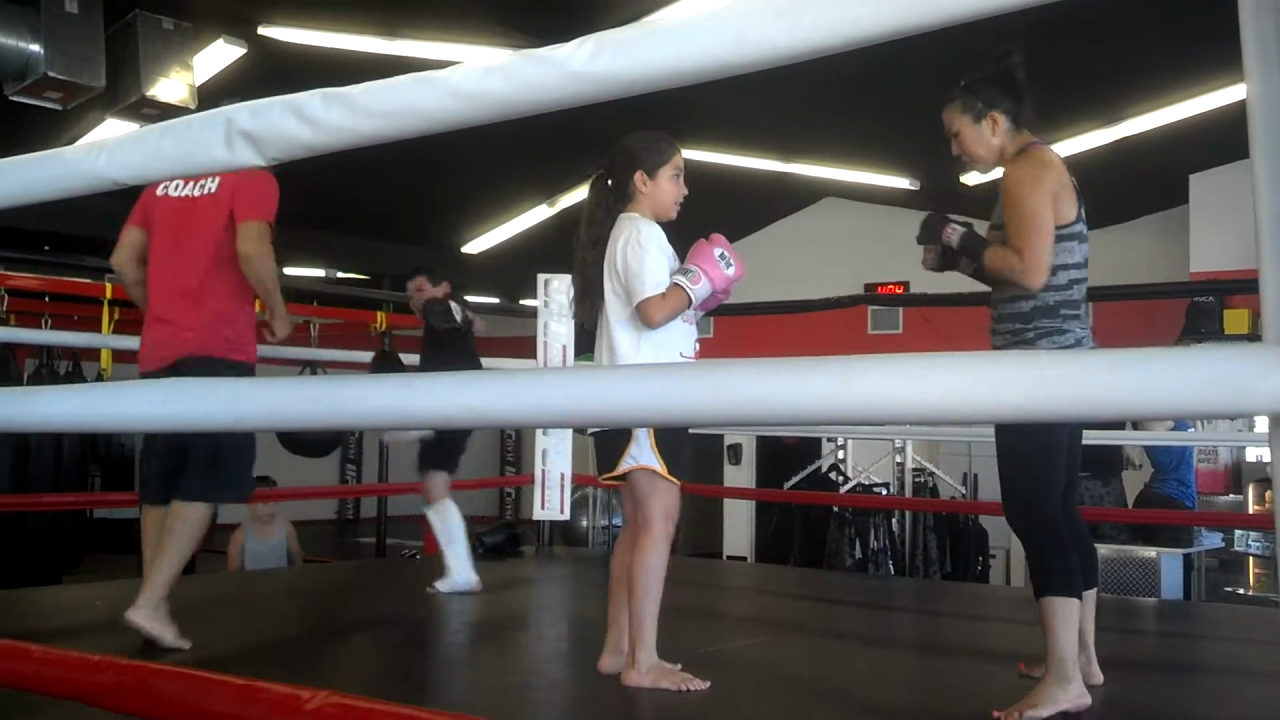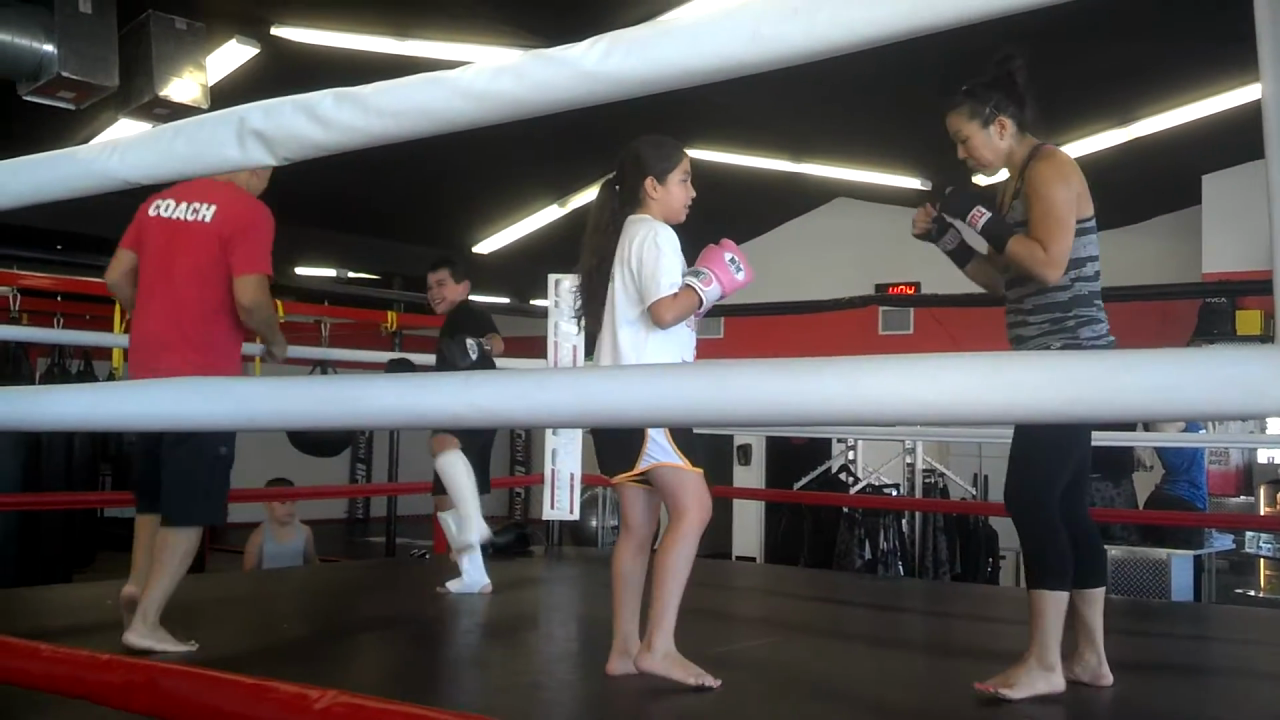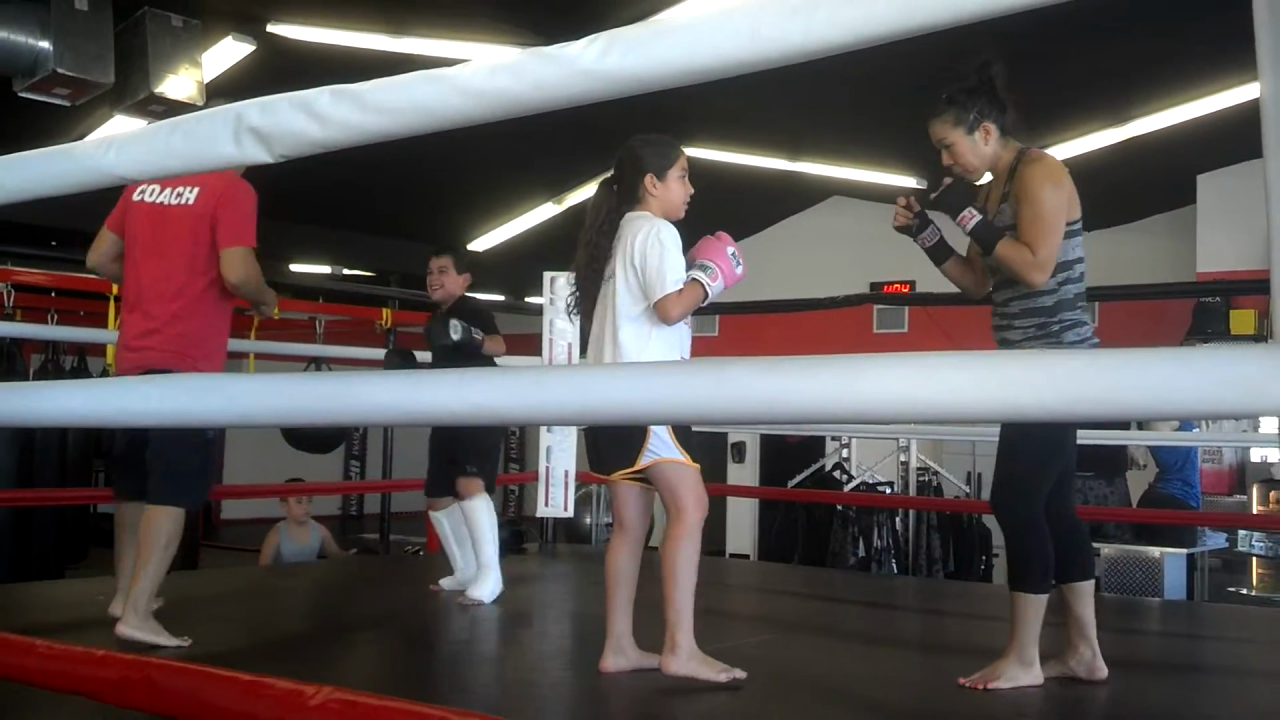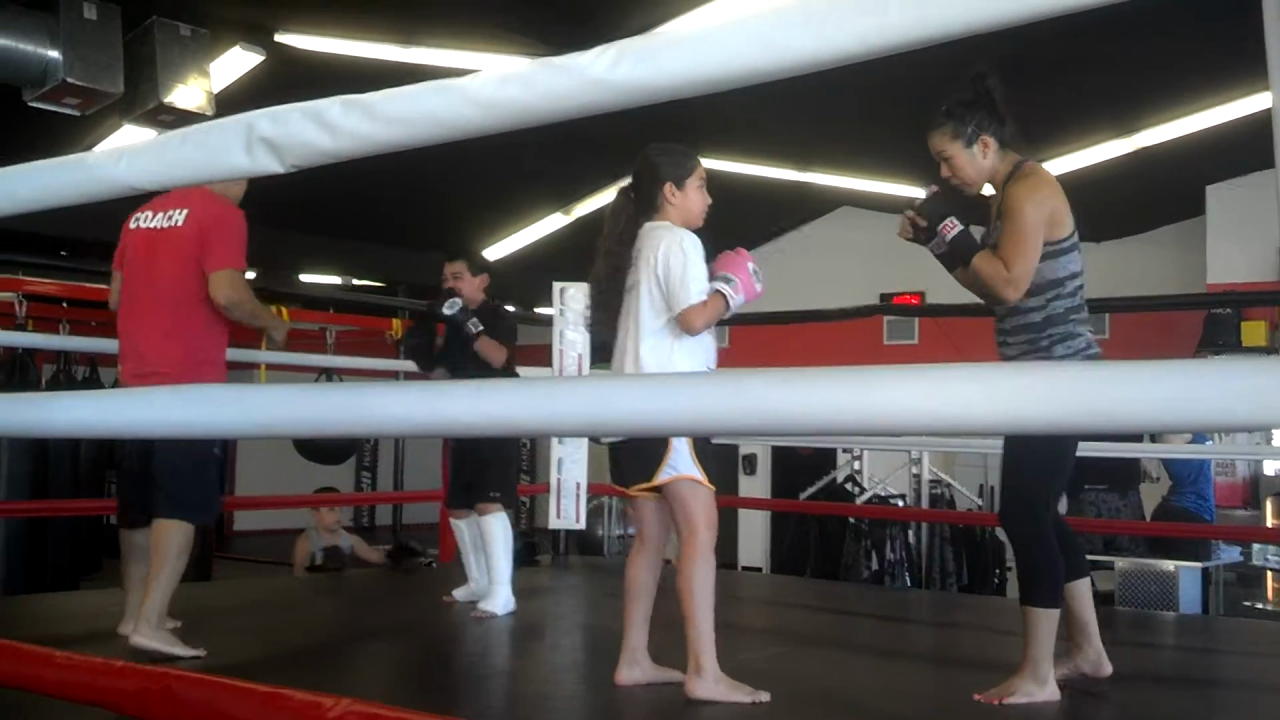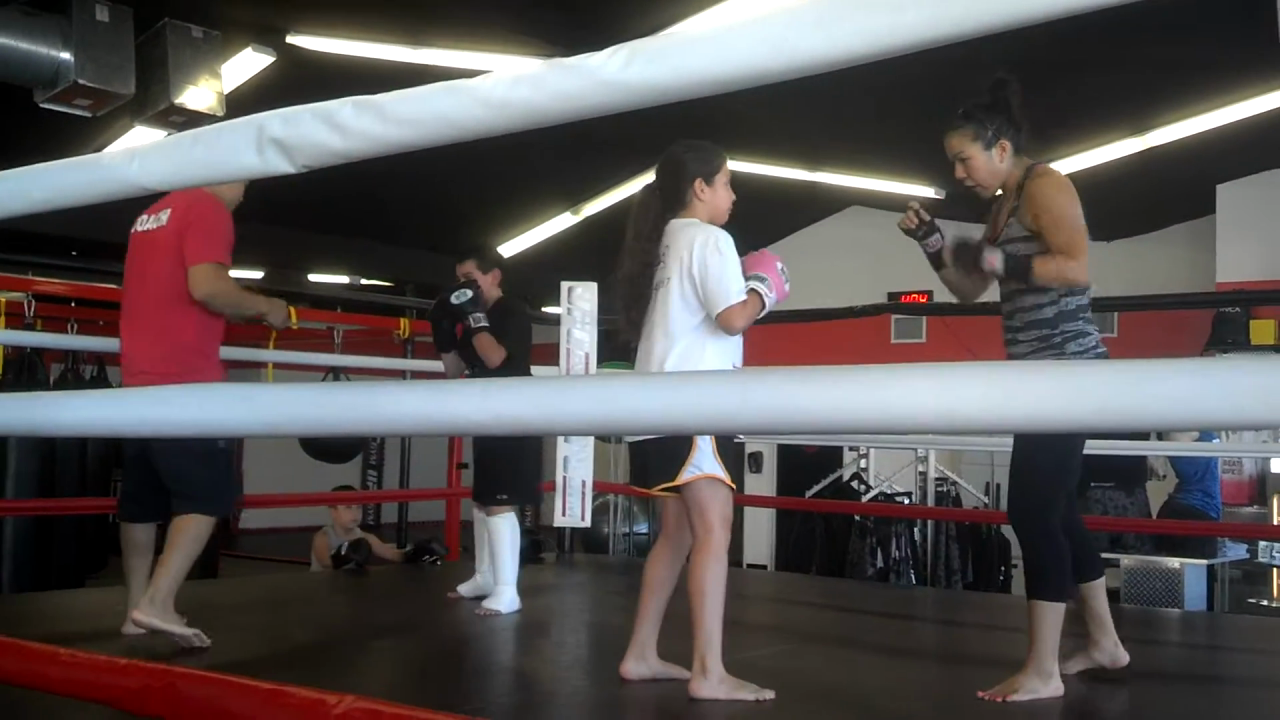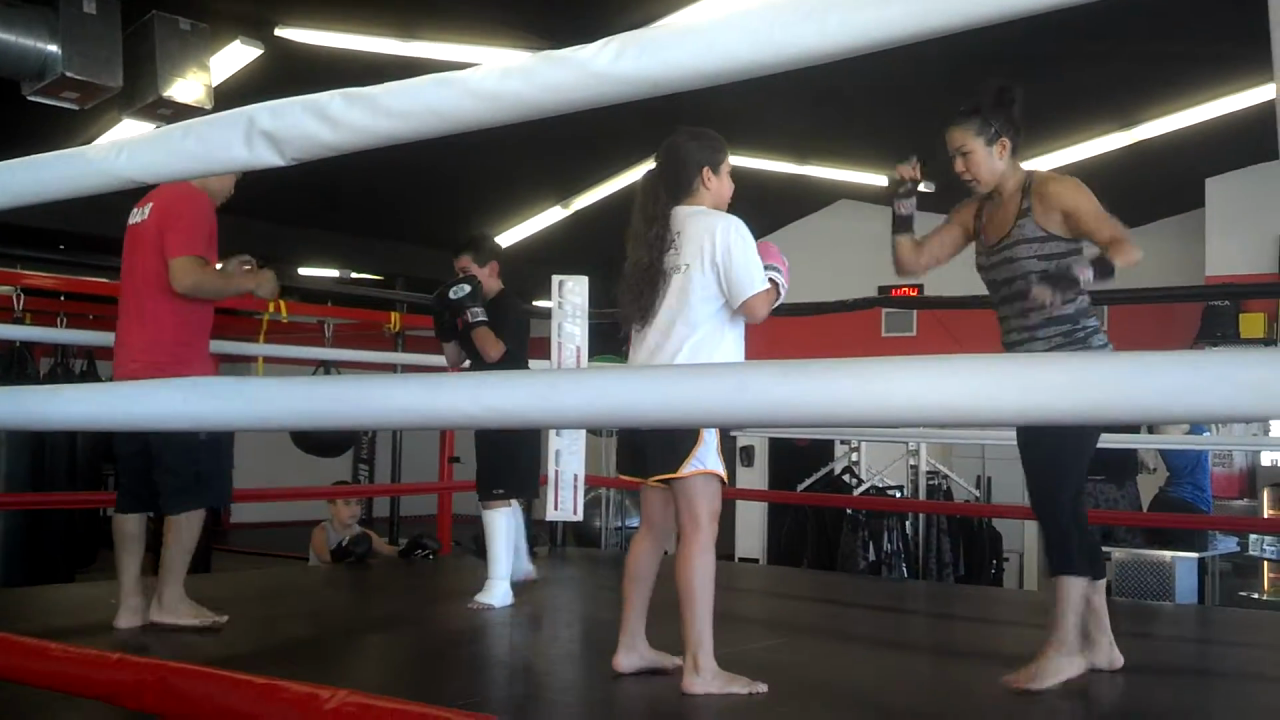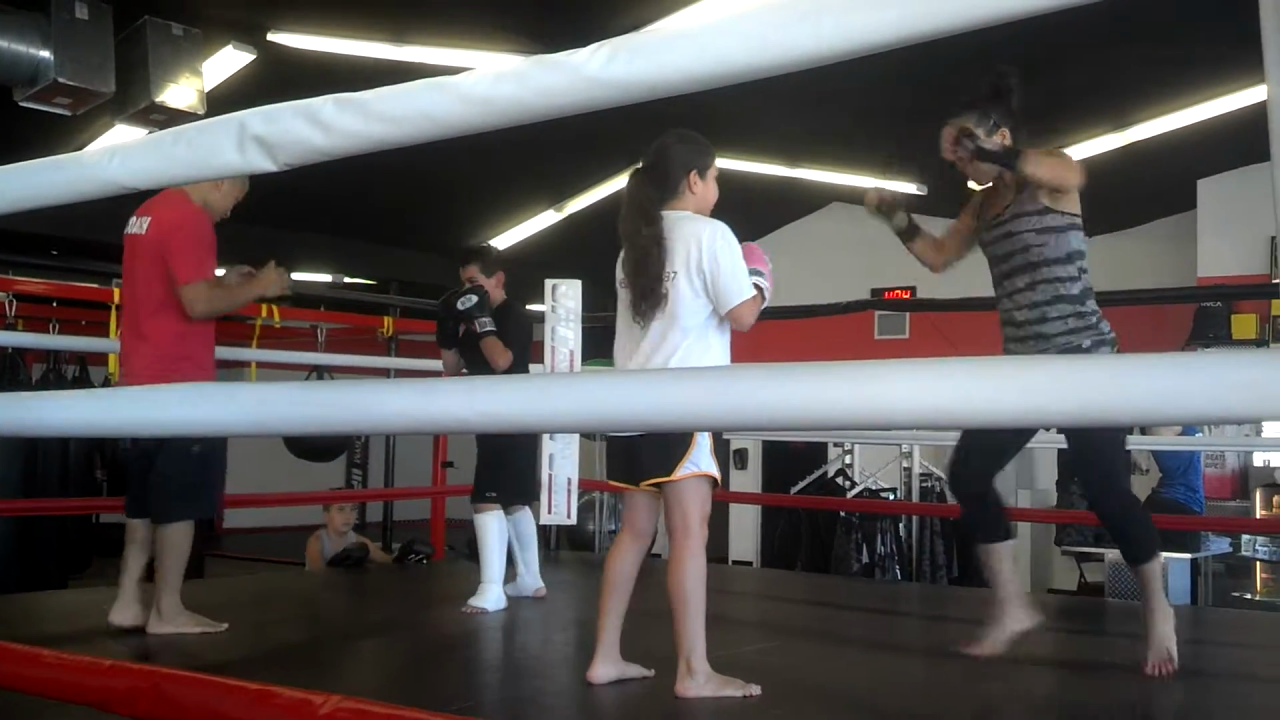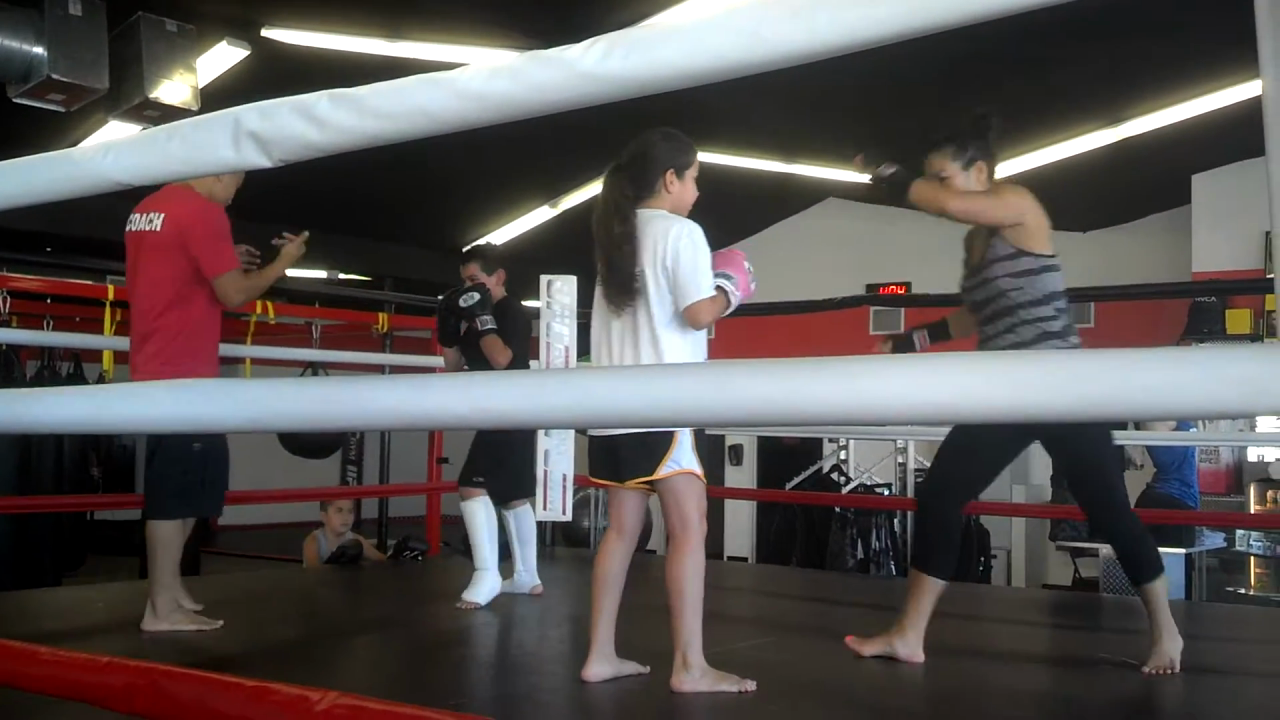
dt=0.2s
person 1, frame 1
left shoulder: (1027, 169)
right shoulder: (1041, 171)
left elbow: (1031, 273)
left wrist: (960, 236)
right wrist: (960, 257)
left knee: (1030, 509)
right knee: (1057, 508)
right ankle: (1082, 655)
person 1, frame 2
left shoulder: (1050, 168)
right shoulder: (1015, 185)
left elbow: (1049, 266)
right elbow: (1000, 280)
left wrist: (980, 216)
right wrist: (946, 237)
left hip: (1071, 360)
left knee: (1030, 500)
right knee: (1066, 506)
left ankle: (1044, 663)
right ankle: (1090, 656)
person 1, frame 3
left shoulder: (1040, 173)
right shoulder: (997, 189)
left elbow: (1035, 271)
right elbow: (977, 283)
left wrist: (968, 215)
right wrist: (925, 234)
left knee: (1015, 501)
right knee: (1050, 504)
left ankle: (1023, 658)
right ankle: (1084, 650)
person 1, frame 4
left shoulder: (1029, 187)
right shoulder: (1007, 196)
left elbow: (1010, 287)
right elbow: (990, 287)
left wrist: (954, 227)
right wrist: (935, 241)
left hip: (1055, 373)
left knee: (1024, 515)
right knee: (1039, 512)
left ankle: (1038, 675)
right ankle: (1087, 648)
person 1, frame 5
left shoulder: (1045, 187)
right shoulder: (1003, 209)
left elbow: (1075, 267)
right elbow: (967, 291)
left wrist: (989, 258)
right wrist: (928, 239)
left knee: (1032, 512)
right knee: (1054, 511)
left ankle: (1042, 671)
right ankle: (1104, 642)
person 1, frame 6
left shoulder: (1053, 191)
right shoulder: (973, 213)
left elbow: (1128, 249)
right elbow: (908, 262)
left wrist: (1072, 278)
right wrist: (903, 200)
left hip: (1078, 366)
left knee: (1053, 498)
right knee: (1060, 503)
left ankle: (1061, 647)
right ankle: (1098, 642)
person 1, frame 7
left shoulder: (1052, 175)
right shoulder: (985, 200)
left elbow: (1070, 175)
right elbow: (939, 256)
left wrist: (984, 149)
right wrist: (897, 218)
left hip: (1082, 355)
right hip: (1025, 364)
left knee: (1103, 488)
right knee: (967, 472)
left ankle: (1159, 617)
right ankle: (1011, 606)
person 1, frame 8
left shoulder: (1020, 211)
right shoulder: (974, 240)
left elbow: (943, 201)
left wrist: (892, 176)
right wrist: (917, 339)
left knee: (1105, 510)
right knee: (938, 498)
left ankle: (1164, 630)
right ankle: (909, 635)
person 2, frame 1
left shoulder: (627, 234)
right shoulder: (641, 232)
right elbow: (654, 311)
left wrist: (703, 294)
right wrist: (702, 277)
left knee: (641, 525)
right knee: (657, 523)
left ankle: (618, 648)
right ankle: (643, 660)
person 2, frame 2
left shoulder: (627, 236)
right shoulder: (655, 235)
right elbow: (667, 312)
left wrist: (705, 291)
right wrist: (710, 281)
left knee: (638, 525)
right knee: (693, 510)
left ankle: (625, 649)
right ankle: (658, 646)
person 2, frame 3
left shoulder: (621, 235)
right shoulder: (656, 231)
right elbow: (670, 307)
left wrist: (699, 279)
right wrist: (711, 275)
left knee: (631, 522)
right knee: (689, 509)
left ankle: (619, 646)
right ankle: (682, 646)
person 2, frame 4
left shoulder: (639, 246)
right shoulder: (678, 241)
right elbow: (695, 318)
left wrist: (717, 291)
right wrist: (733, 287)
left knee: (652, 536)
right knee: (699, 529)
left ankle: (634, 659)
right ankle: (705, 671)
person 2, frame 5
left shoulder: (660, 244)
right shoulder: (709, 239)
right elbow: (733, 318)
left wrist: (744, 289)
right wrist: (765, 287)
left knee: (675, 535)
right knee: (712, 531)
left ankle: (641, 653)
right ankle: (709, 672)
person 2, frame 6
left shoulder: (656, 233)
right shoulder: (723, 228)
right elbow: (755, 307)
right wrist: (777, 276)
left knee: (656, 525)
right knee: (699, 527)
left ankle: (632, 643)
right ankle: (702, 667)
person 2, frame 7
left shoulder: (637, 240)
right shoulder: (708, 233)
right elbow: (739, 316)
right wrist: (761, 280)
left knee: (636, 530)
right knee: (690, 532)
left ankle: (606, 656)
right ankle: (693, 670)
person 2, frame 8
left shoulder: (618, 237)
right shoulder: (680, 233)
right elbow: (696, 313)
right wrist: (731, 287)
left knee: (623, 527)
right knee: (689, 528)
left ankle: (601, 654)
right ankle: (691, 665)
person 3, frame 1
left shoulder: (164, 186)
right shoulder: (254, 182)
left elbow: (123, 261)
right elbow: (252, 247)
right wrist: (278, 313)
left hip: (160, 353)
right hip: (218, 351)
left knee: (161, 484)
right knee: (208, 482)
left ankle: (150, 596)
right ankle: (150, 602)
person 3, frame 2
left shoulder: (159, 201)
right shoulder: (247, 211)
left elbow: (116, 274)
right elbow: (249, 300)
right wrist: (274, 336)
left hip: (146, 371)
right hip: (201, 379)
left knee: (153, 491)
right knee: (189, 507)
left ankle: (138, 582)
right ankle: (144, 621)
person 3, frame 3
left shoulder: (144, 186)
right shoulder: (233, 191)
left elbow: (98, 259)
right elbow: (236, 272)
right wrist: (265, 298)
left hip: (135, 356)
right hip: (189, 361)
left knee: (134, 481)
right knee: (171, 489)
left ankle: (126, 594)
right ankle: (136, 615)
person 3, frame 4
left shoulder: (144, 213)
right shoulder: (222, 213)
left elbow: (116, 298)
right elbow: (225, 294)
right wrist: (269, 323)
left hip: (137, 382)
right hip: (190, 383)
left knee: (138, 503)
right knee: (182, 504)
left ankle: (135, 612)
right ankle: (149, 622)
person 3, frame 5
left shoulder: (150, 215)
right shoulder: (208, 210)
right elbow: (205, 286)
left wrist: (239, 302)
right wrist: (263, 307)
left hip: (139, 381)
right hip: (185, 381)
left knee: (141, 502)
right knee: (204, 498)
left ankle: (138, 606)
right ankle: (155, 603)
person 3, frame 6
left shoulder: (152, 203)
right shoulder: (191, 203)
right elbow: (185, 279)
left wrist: (223, 275)
right wrist: (249, 283)
left hip: (134, 373)
right hip: (177, 372)
left knee: (137, 494)
right knee: (191, 490)
left ankle: (129, 602)
right ankle: (169, 598)
person 3, frame 7
left shoulder: (150, 213)
right shoulder: (190, 219)
right elbow: (199, 305)
left wrist: (220, 281)
right wrist: (258, 287)
left hip: (144, 379)
right hip: (180, 381)
left knee: (152, 495)
right knee: (181, 498)
left ankle: (128, 601)
right ankle: (166, 610)
person 3, frame 8
left shoulder: (145, 210)
right shoulder: (203, 213)
right elbow: (234, 294)
left wrist: (224, 263)
right wrist: (283, 261)
left hip: (154, 371)
right hip: (182, 376)
left knee: (192, 483)
right knee: (177, 492)
left ankle: (168, 585)
right ankle: (160, 609)
person 4, frame 1
left shoulder: (447, 312)
right shoulder: (434, 325)
left elbow: (474, 326)
left wrist: (458, 314)
right knee: (434, 492)
right ankle: (463, 573)
person 4, frame 2
left shoulder: (468, 312)
right shoulder: (452, 325)
left elbow: (497, 344)
left wrist: (480, 347)
left knee: (441, 441)
right knee: (445, 499)
left ankle: (474, 525)
right ankle: (474, 576)
person 4, frame 3
left shoulder: (471, 308)
right shoulder: (440, 319)
left elbow: (498, 346)
left wrist: (467, 335)
left knee: (469, 485)
right knee: (438, 498)
left ankle: (490, 576)
right ankle: (466, 572)
person 4, frame 4
left shoulder: (497, 315)
right shoulder: (456, 327)
left elbow: (498, 358)
right elbow: (442, 379)
left wrist: (468, 320)
right wrist: (423, 356)
left knee: (489, 504)
right knee: (459, 508)
left ankle: (501, 593)
right ankle: (479, 583)
person 4, frame 5
left shoulder: (513, 312)
right shoulder: (481, 316)
left elbow: (494, 358)
right elbow: (455, 370)
left wrist: (473, 315)
right wrist: (443, 331)
left knee: (498, 503)
right knee: (483, 502)
left ankle: (506, 592)
right ankle: (485, 577)
person 4, frame 6
left shoulder: (511, 306)
right shoulder: (481, 308)
left elbow: (493, 352)
right elbow: (455, 360)
left wrist: (472, 309)
right wrist: (445, 321)
left knee: (495, 496)
right knee: (502, 494)
left ankle: (499, 585)
right ankle: (519, 562)
person 4, frame 7
left shoulder: (515, 316)
right shoulder: (481, 319)
left elbow: (501, 362)
right elbow: (452, 368)
left wrist: (480, 319)
right wrist: (448, 329)
left knee: (487, 501)
right knee: (513, 502)
left ankle: (492, 590)
right ankle: (530, 579)
person 4, frame 8
left shoulder: (513, 313)
right shoulder: (482, 318)
left elbow: (501, 359)
right elbow: (453, 366)
left wrist: (482, 317)
right wrist: (448, 328)
left knee: (473, 489)
right knee: (514, 497)
left ankle: (486, 576)
right ankle: (527, 576)
